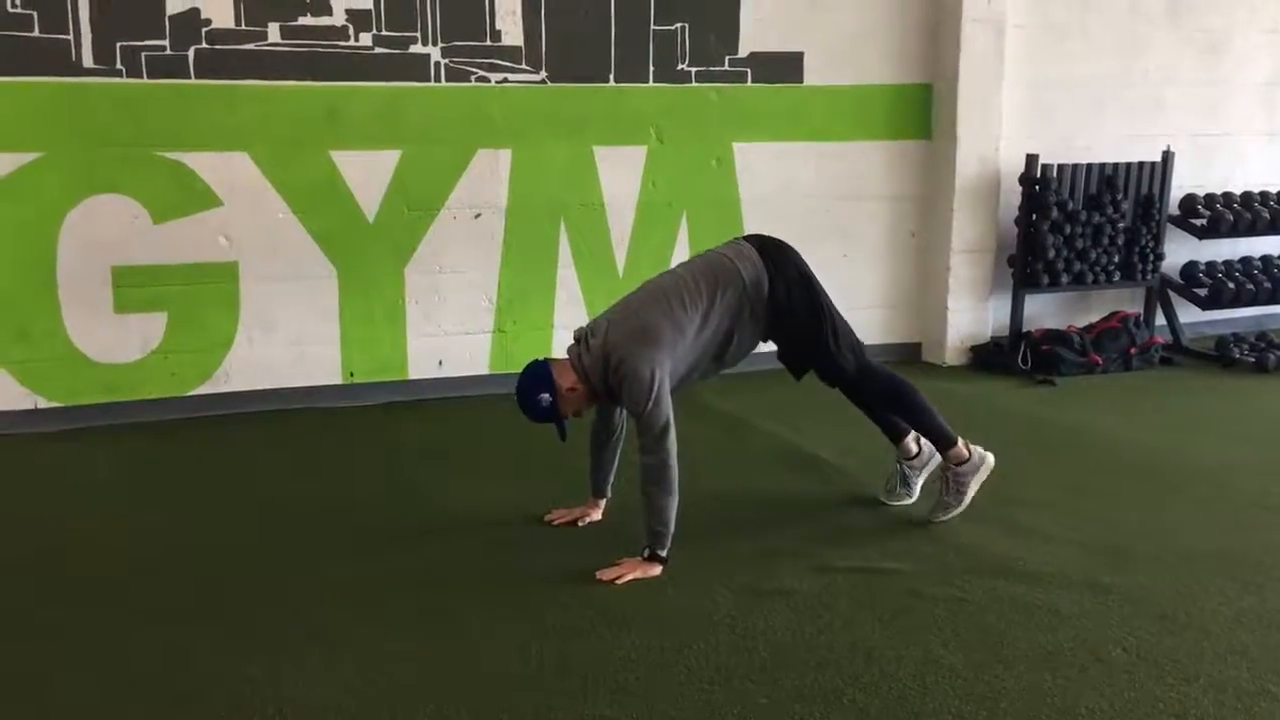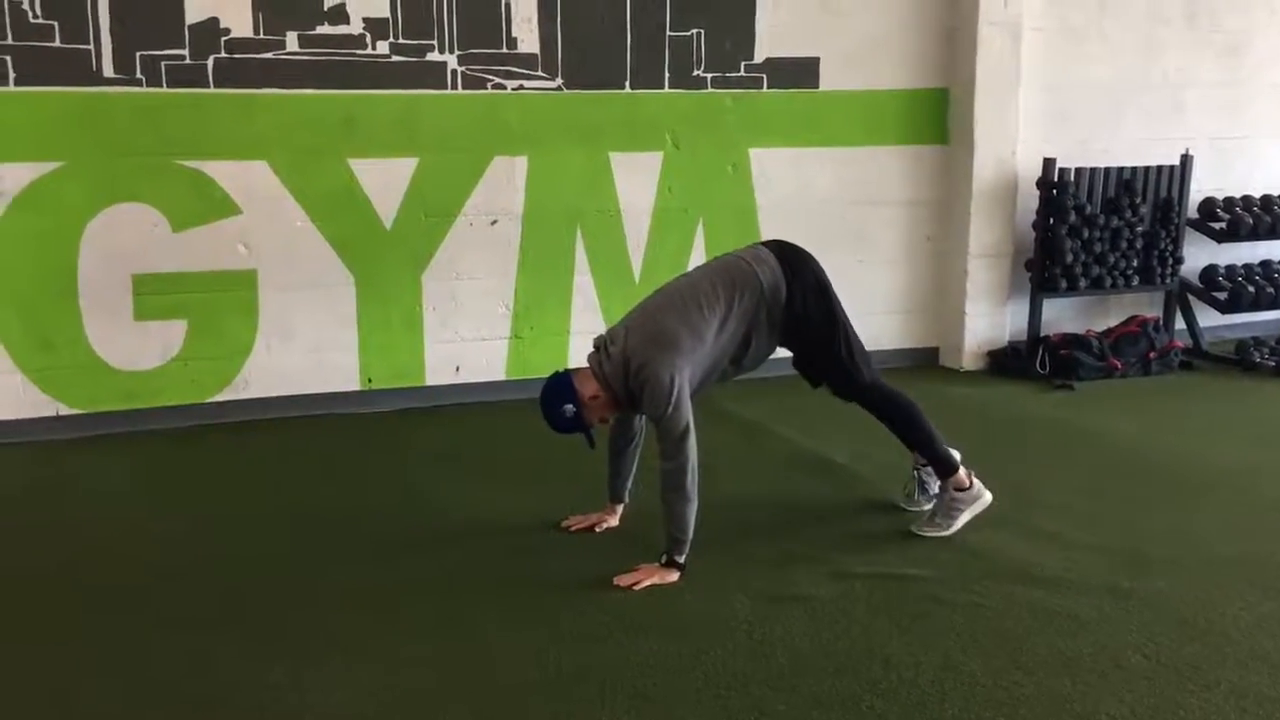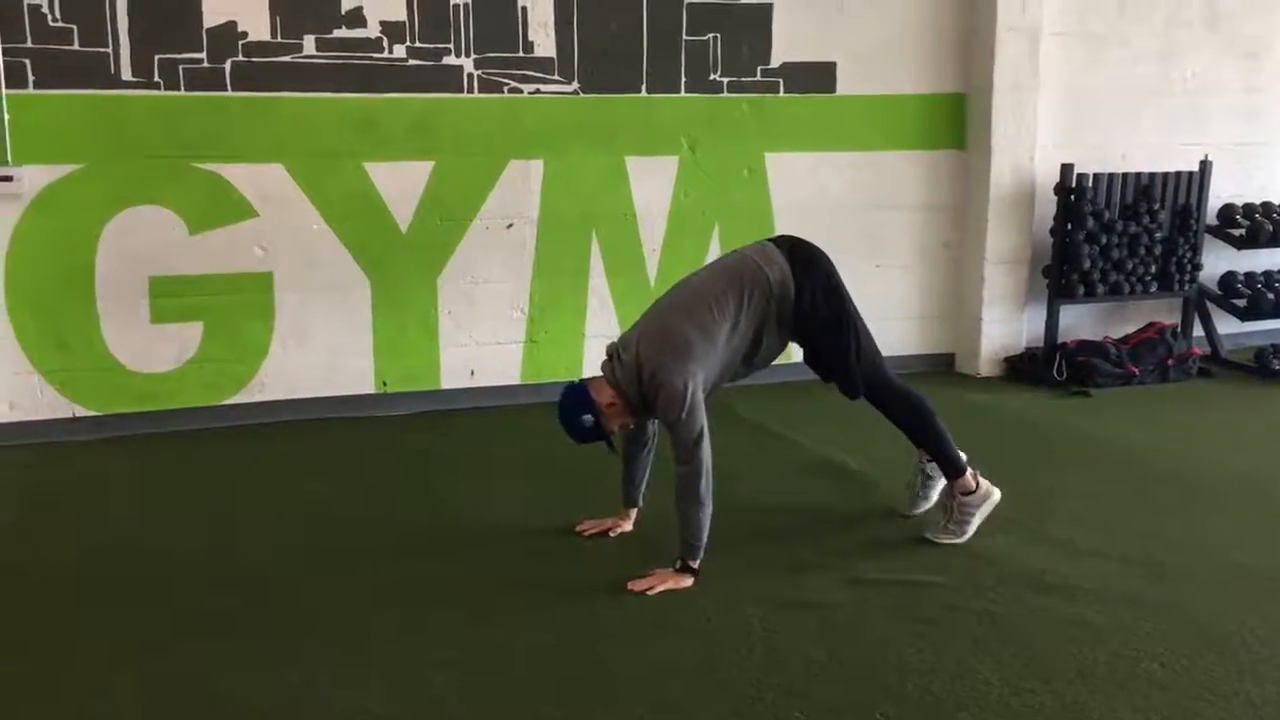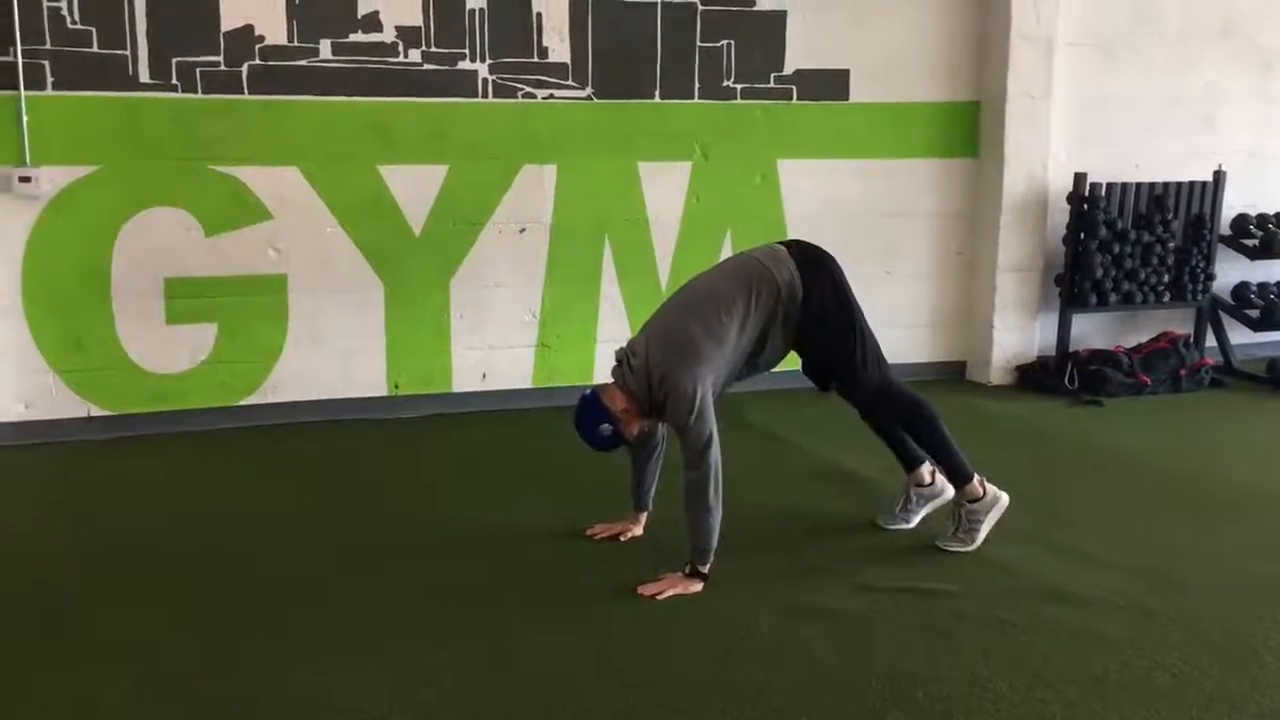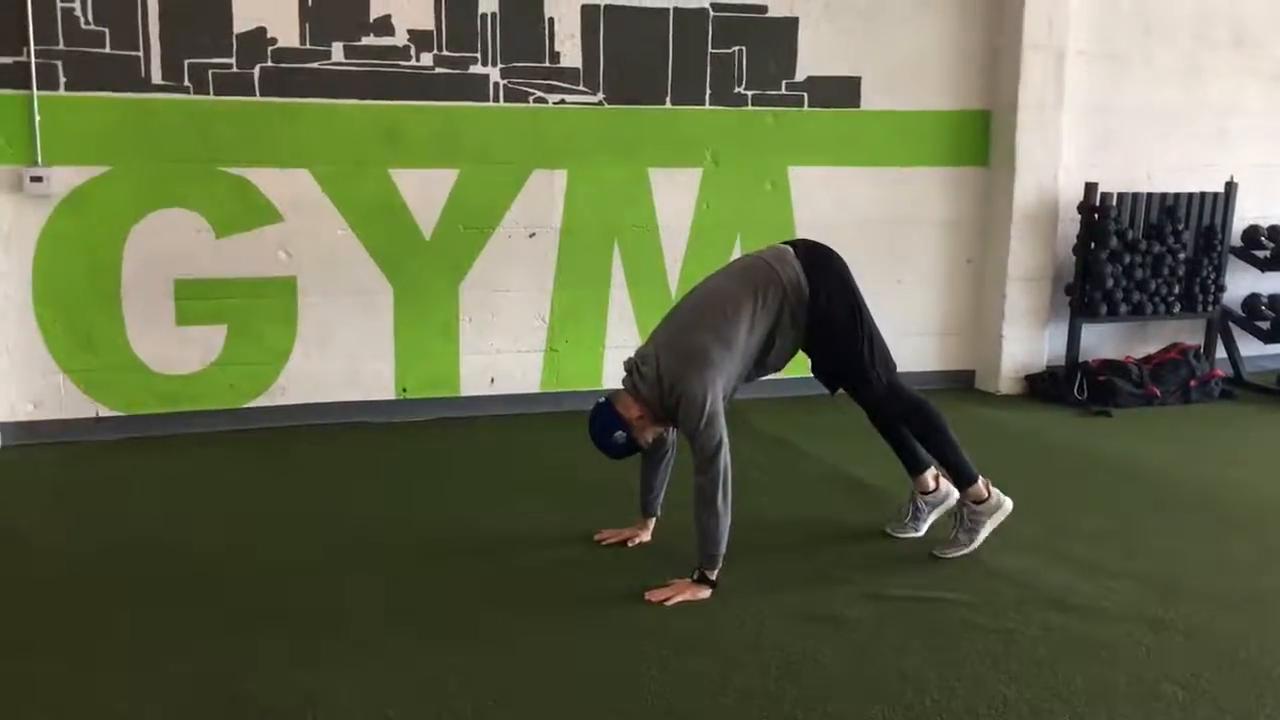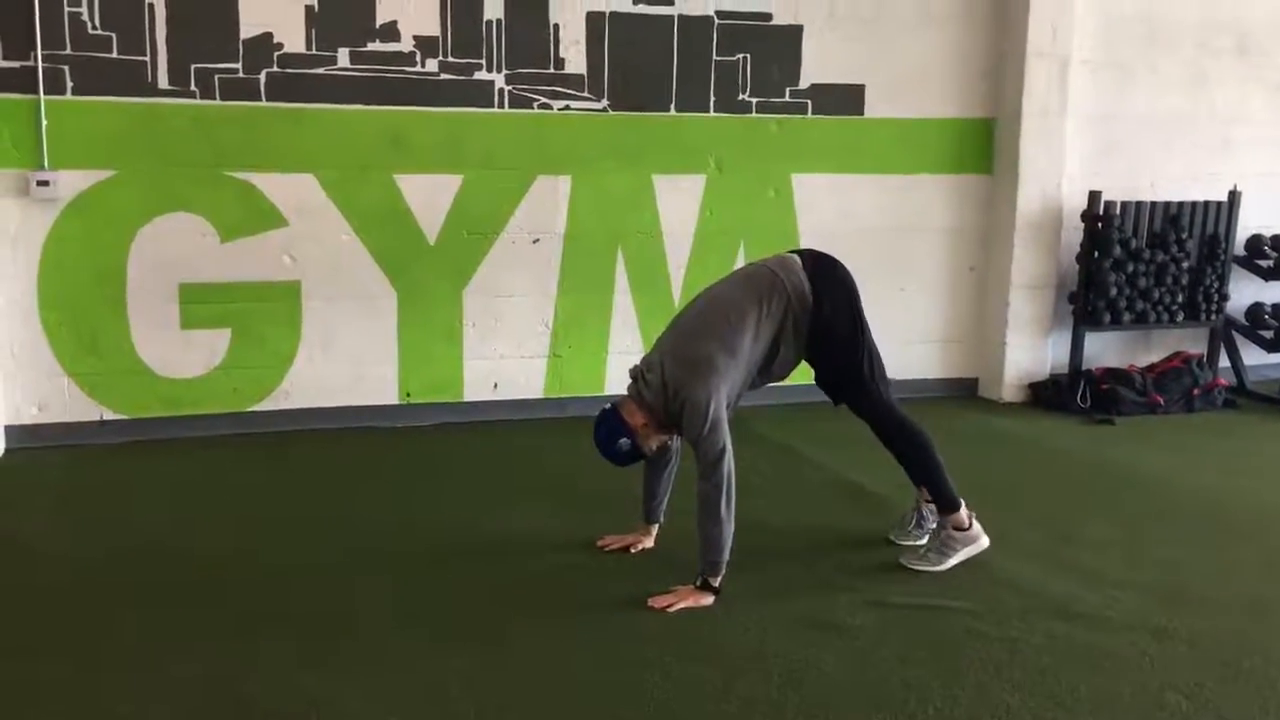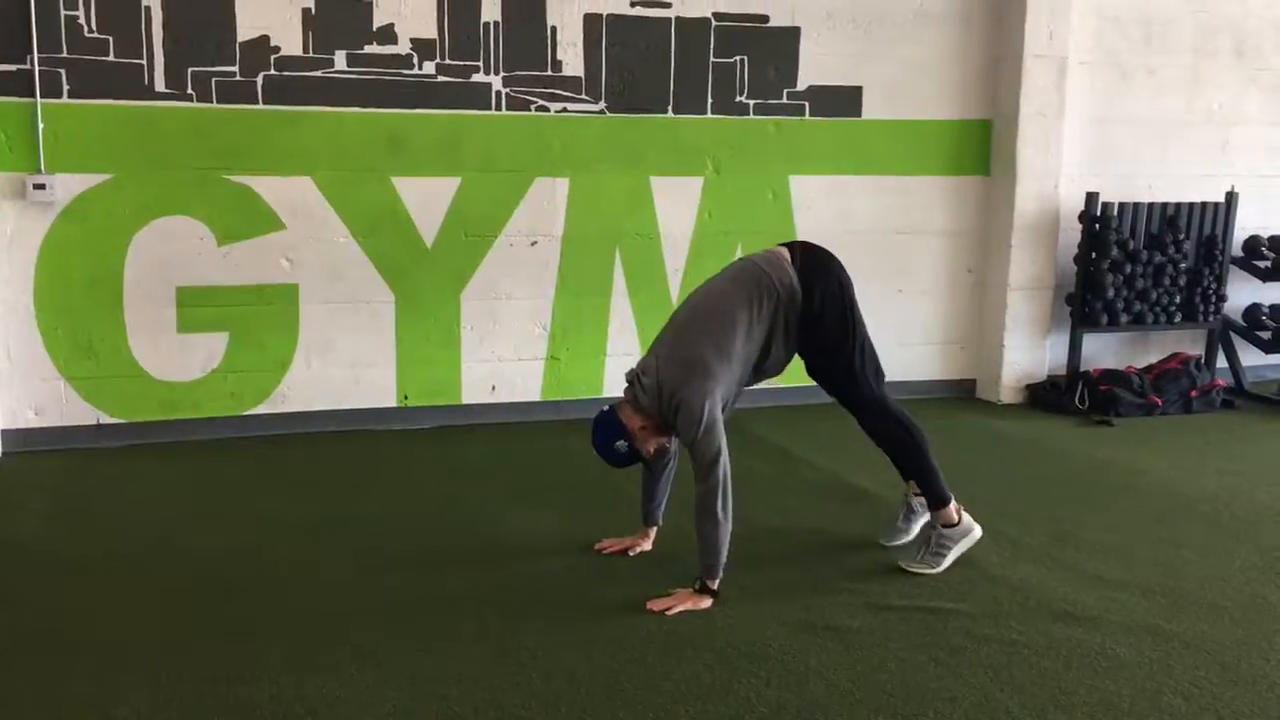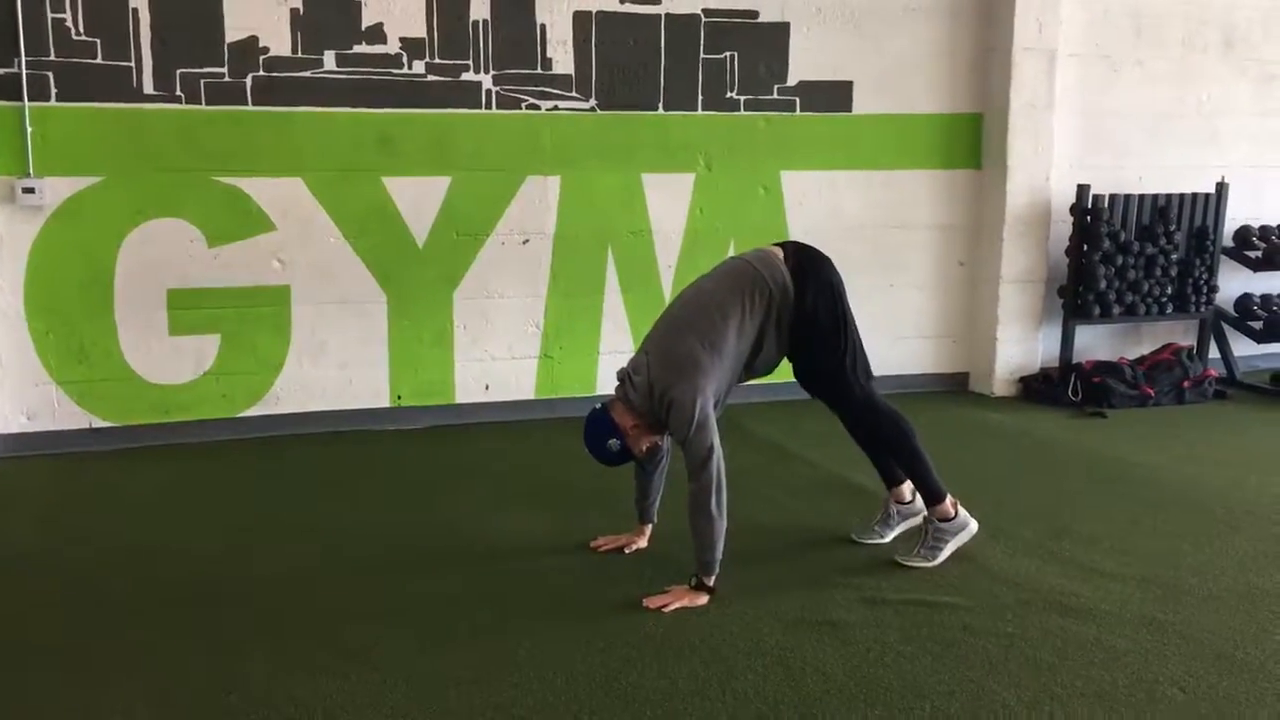
dt=0.2s
person 1, frame 1
left shoulder: (632, 364)
right shoulder: (594, 354)
left elbow: (658, 454)
right elbow: (608, 423)
left wrist: (655, 556)
right wrist: (596, 501)
left hip: (769, 280)
right hip: (750, 272)
left knee: (854, 369)
right knee: (838, 369)
left ankle: (961, 457)
right ankle: (913, 453)
person 1, frame 2
left shoulder: (654, 371)
right shoulder: (615, 360)
left elbow: (679, 460)
right elbow: (627, 429)
left wrist: (673, 562)
right wrist: (614, 507)
left hip: (787, 282)
right hip: (765, 274)
left knee: (861, 384)
right knee: (849, 381)
left ankle: (961, 485)
right ankle: (928, 461)
person 1, frame 3
left shoulder: (668, 377)
right shoulder: (627, 364)
left elbow: (693, 465)
right elbow: (641, 433)
left wrist: (687, 567)
right wrist: (628, 513)
left hip: (797, 279)
right hip: (776, 274)
left knee: (873, 382)
right knee: (857, 381)
left ankle: (968, 487)
right ankle: (935, 461)
person 1, frame 4
left shoulder: (679, 381)
right shoulder: (636, 370)
left elbow: (703, 470)
right elbow: (650, 438)
left wrist: (697, 572)
right wrist: (638, 516)
left hip: (804, 282)
right hip: (784, 278)
left knee: (875, 388)
right knee: (854, 389)
left ankle: (975, 494)
right ankle: (925, 481)
person 1, frame 5
left shoulder: (690, 387)
right shoulder: (646, 377)
left elbow: (712, 475)
right elbow: (659, 446)
left wrist: (705, 579)
right wrist: (646, 523)
left hip: (811, 282)
right hip: (791, 278)
left knee: (882, 390)
right knee: (864, 391)
left ankle: (979, 497)
right ankle: (928, 488)
person 1, frame 6
left shoulder: (694, 395)
right shoulder: (652, 383)
left elbow: (716, 482)
right elbow: (663, 452)
left wrist: (708, 585)
right wrist: (649, 529)
left hip: (817, 289)
right hip: (794, 286)
left knee: (875, 406)
right knee: (865, 403)
left ankle: (960, 524)
right ankle: (931, 501)
person 1, frame 7
left shoulder: (689, 397)
right shoulder: (648, 386)
left elbow: (713, 485)
right elbow: (662, 452)
left wrist: (707, 588)
right wrist: (647, 531)
left hip: (810, 283)
right hip: (787, 280)
left knee: (869, 402)
right knee: (857, 400)
left ankle: (950, 520)
right ankle: (921, 496)
person 1, frame 8
left shoulder: (681, 395)
right shoulder: (639, 385)
left elbow: (707, 482)
right elbow: (654, 451)
left wrist: (703, 584)
right wrist: (643, 529)
left hip: (801, 281)
right hip: (776, 279)
left knee: (858, 401)
right knee: (842, 400)
left ankle: (946, 514)
right ankle: (904, 500)
